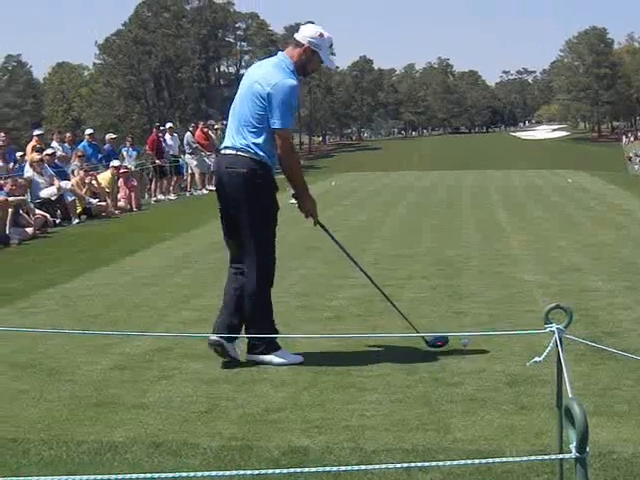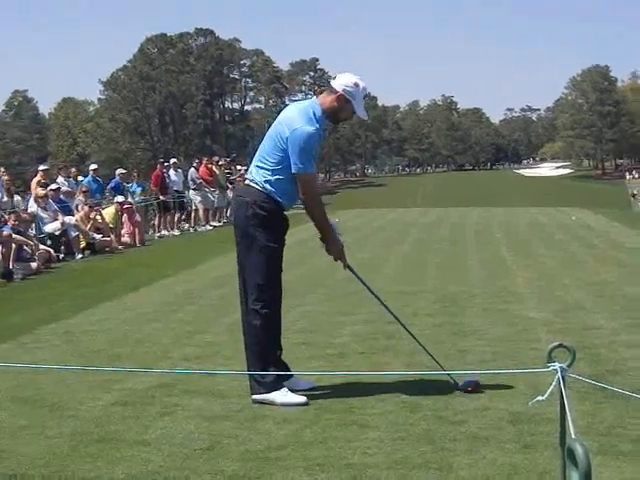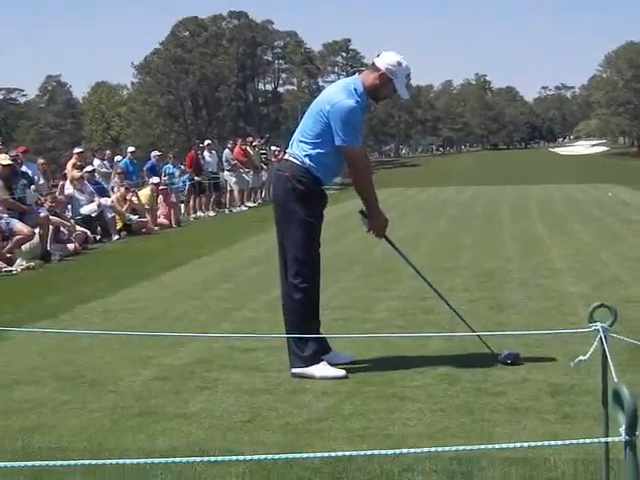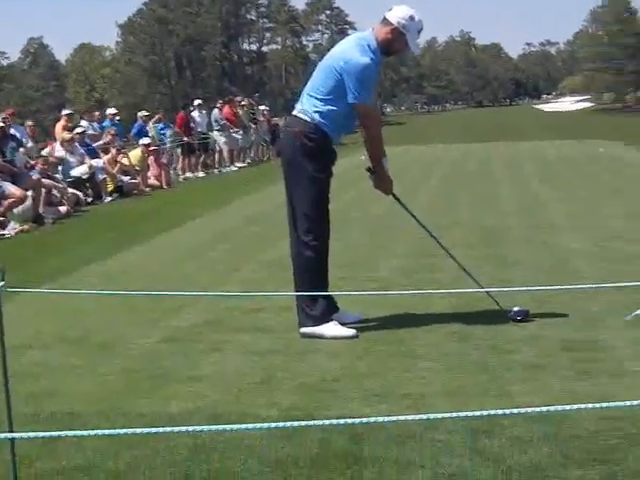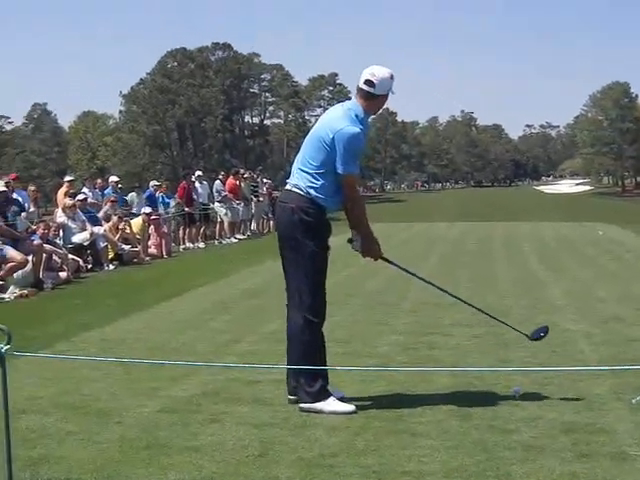
dt=1s
person 1, frame 1
left shoulder: (260, 68)
right shoulder: (285, 83)
right elbow: (284, 149)
left wrist: (295, 186)
right wrist: (304, 195)
left hip: (228, 164)
right hip: (250, 172)
left knee: (242, 257)
right knee: (260, 262)
left ankle: (226, 331)
right ankle: (261, 345)
person 1, frame 2
left shoulder: (305, 111)
right shoulder: (305, 128)
left elbow: (307, 184)
right elbow: (307, 193)
left wrist: (326, 223)
right wrist: (329, 237)
left hip: (264, 208)
right hip: (258, 208)
left knee: (269, 295)
right knee: (261, 297)
left ankle: (275, 371)
right ankle: (264, 384)
person 1, frame 3
left shoulder: (352, 94)
right shoulder: (347, 103)
left elbow: (360, 158)
right elbow: (355, 166)
left wrist: (374, 207)
right wrist: (374, 212)
left hip: (304, 184)
right hip: (296, 184)
left knee: (306, 270)
right knee: (300, 272)
left ankle: (314, 347)
right ankle: (304, 358)
person 1, frame 4
left shoulder: (363, 47)
right shoulder: (360, 59)
left elbow: (370, 114)
right elbow: (368, 121)
left wrist: (381, 160)
right wrist: (380, 172)
left hip: (312, 140)
right hip: (306, 141)
left knee: (316, 229)
right knee: (310, 231)
left ankle: (322, 308)
right ankle: (313, 317)
person 1, frame 5
left shoulder: (341, 113)
right shoulder: (350, 130)
left elbow: (345, 189)
right elbow: (351, 193)
left wrist: (358, 232)
right wrist: (367, 238)
left hip: (296, 208)
right hip: (305, 214)
left knee: (303, 303)
right knee: (310, 306)
left ankle: (300, 383)
right ankle: (312, 393)
